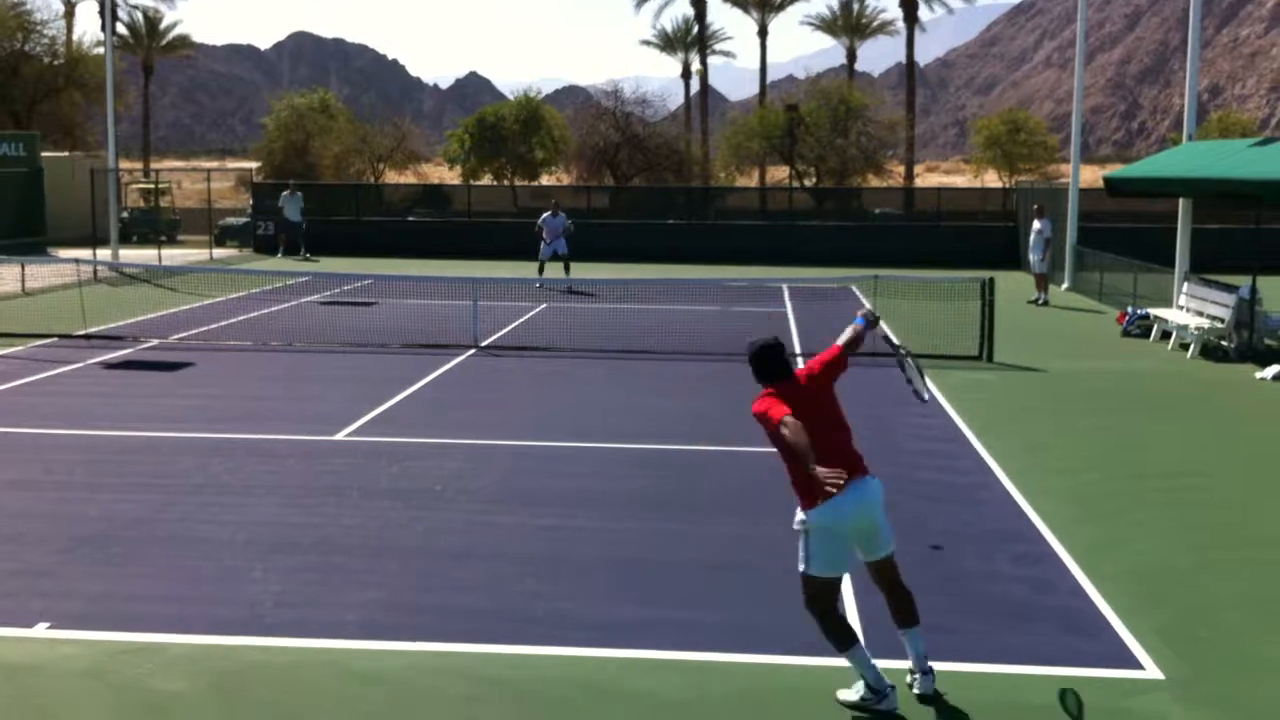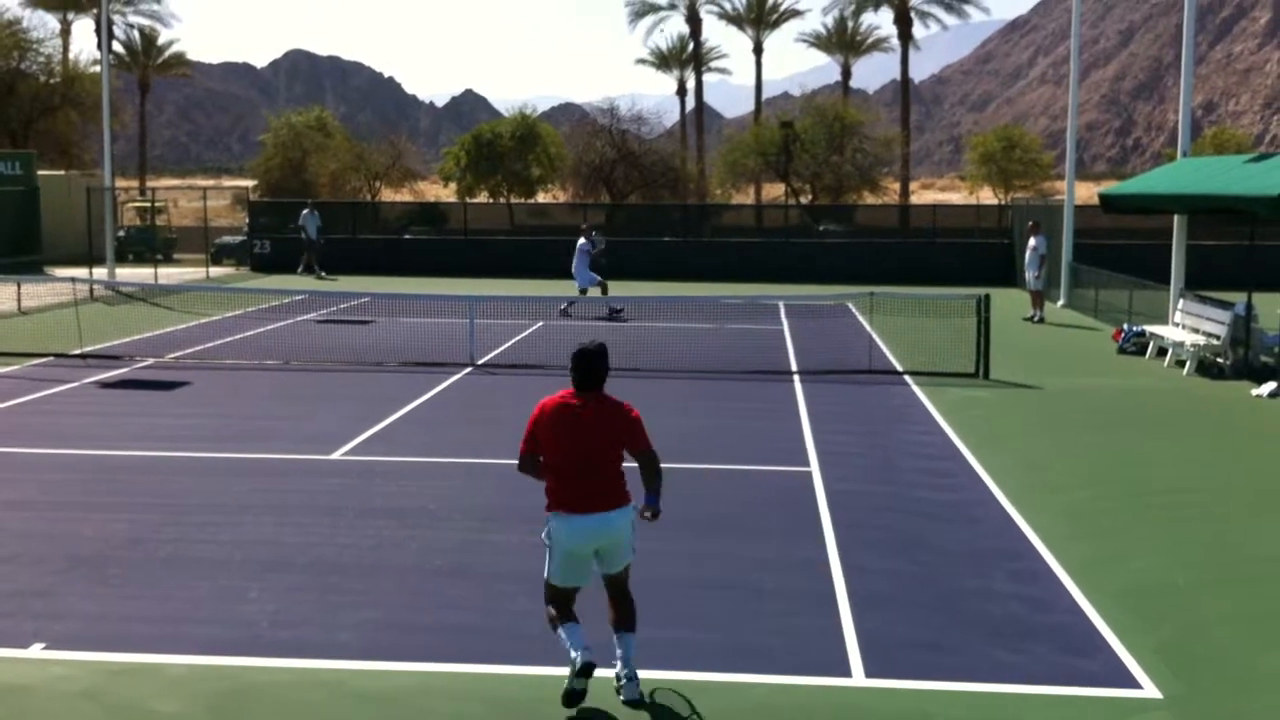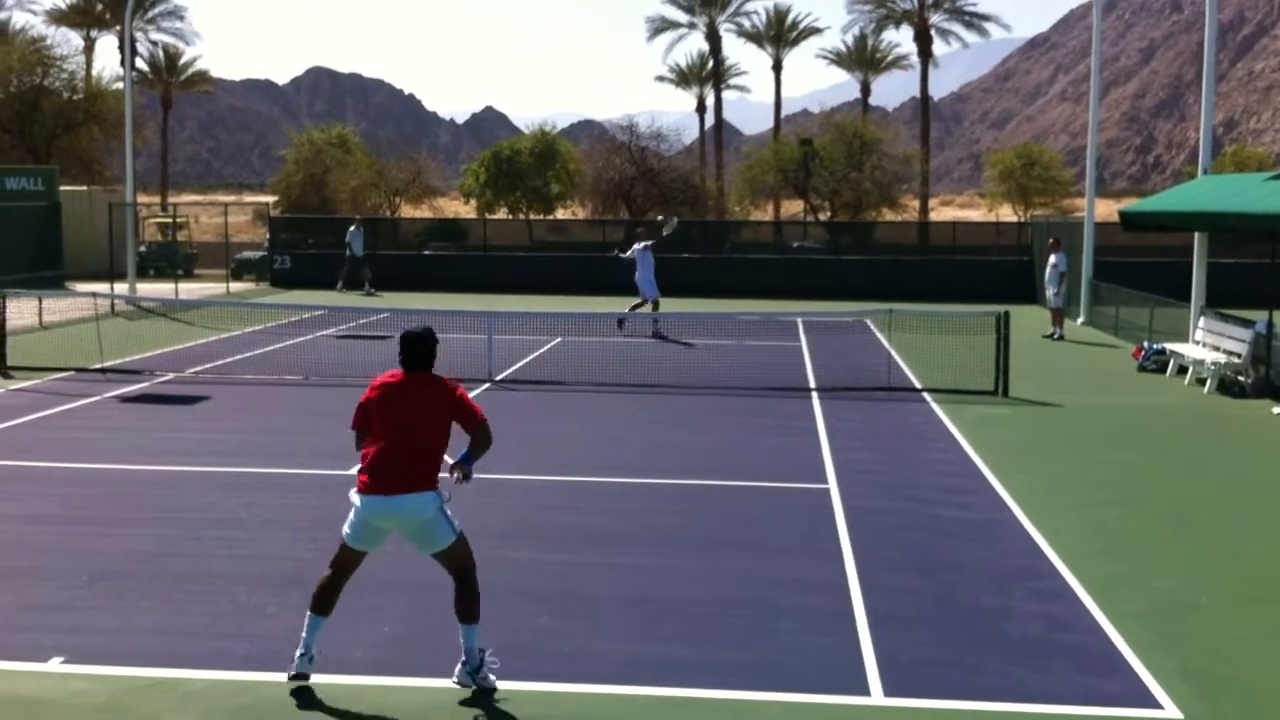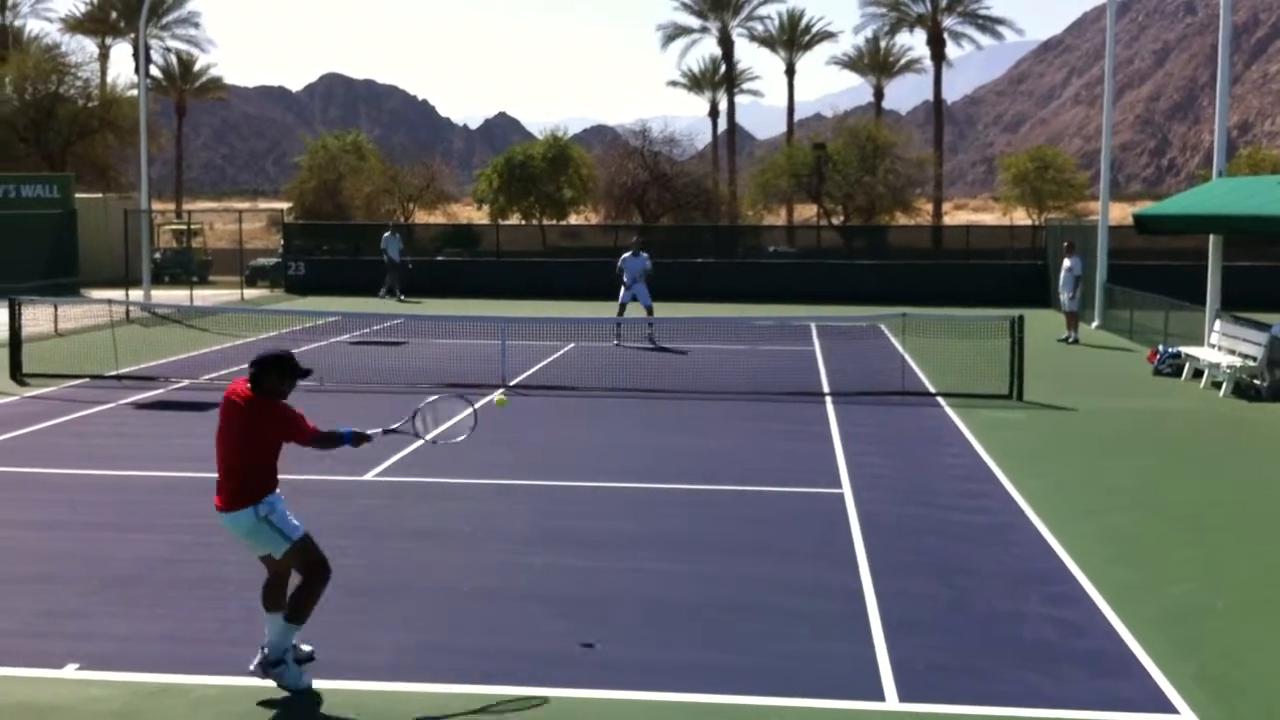
dt=0.7s
person 1, frame 1
left shoulder: (765, 405)
right shoulder: (814, 375)
left elbow: (791, 427)
right elbow: (851, 338)
left wrist: (814, 468)
right wrist: (865, 319)
left hip: (826, 512)
right hip: (866, 491)
left knee: (822, 604)
right knee: (890, 583)
left ankle: (876, 687)
right ankle: (922, 671)
person 1, frame 2
left shoulder: (546, 409)
right shoulder: (622, 414)
left elbow: (526, 465)
right elbow: (650, 463)
right wrist: (652, 500)
left hip: (569, 522)
right hip: (617, 517)
left knee: (556, 603)
right knee: (619, 592)
left ankle: (579, 657)
right ankle: (628, 677)
person 1, frame 3
left shoulder: (378, 387)
right shoulder: (448, 390)
left elbow: (361, 435)
right elbow: (484, 437)
right wrist: (465, 462)
left hip: (371, 499)
right hip: (419, 502)
left knee: (338, 571)
right knee: (464, 571)
left ankle: (303, 656)
right ankle: (472, 664)
person 1, frame 4
left shoulder: (236, 392)
right shoulder: (277, 414)
right elbow: (319, 439)
right wrist: (352, 437)
left hip: (233, 506)
right hip: (253, 509)
left knee: (280, 567)
right knee: (317, 571)
left ankle: (276, 649)
right ankle: (276, 658)
